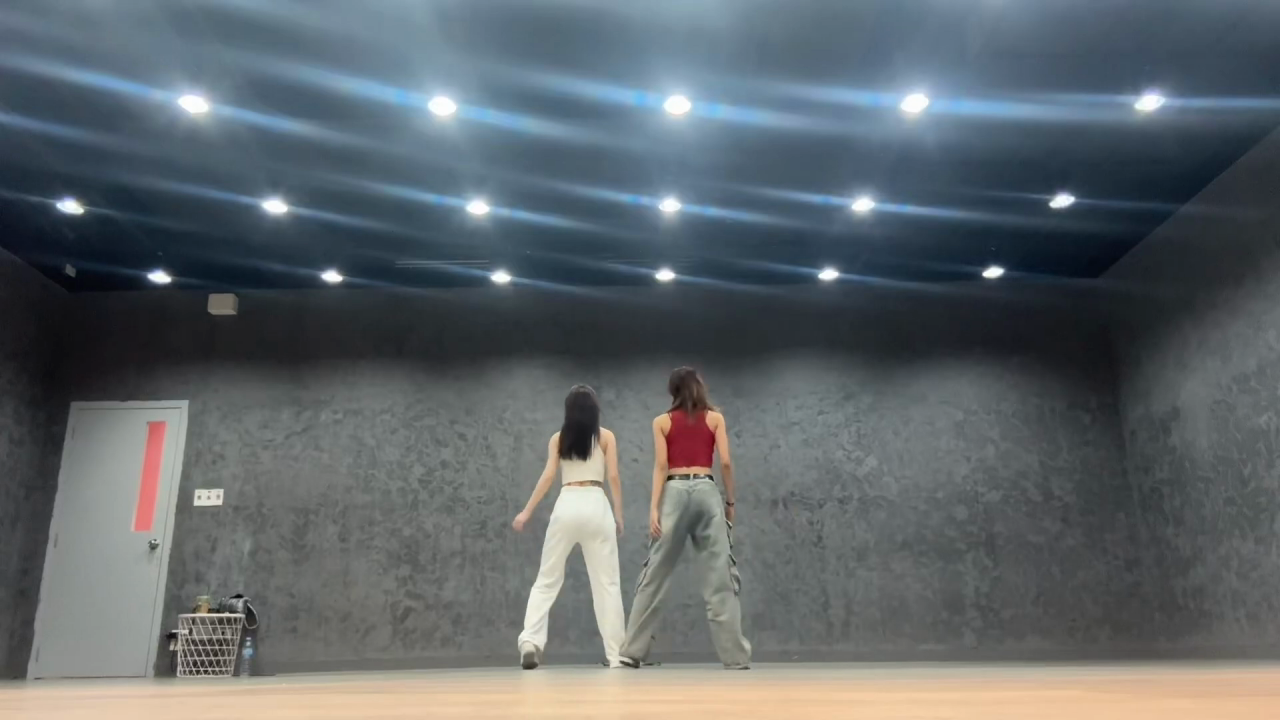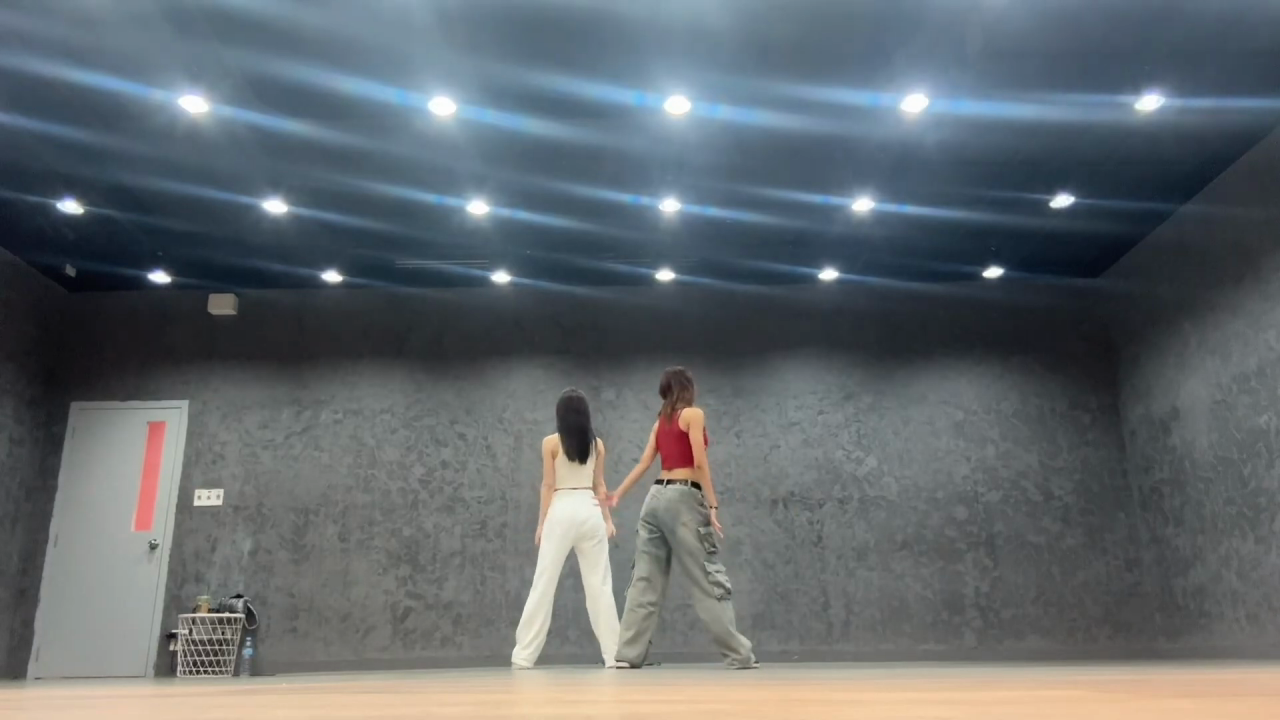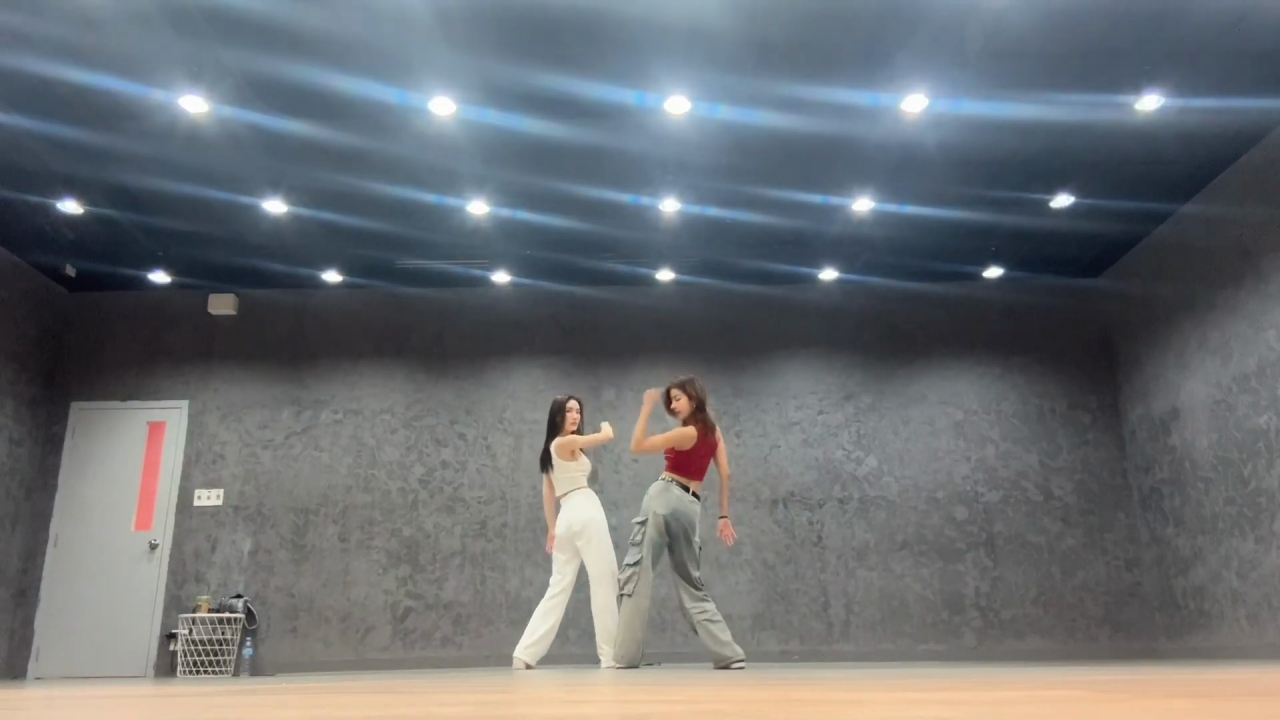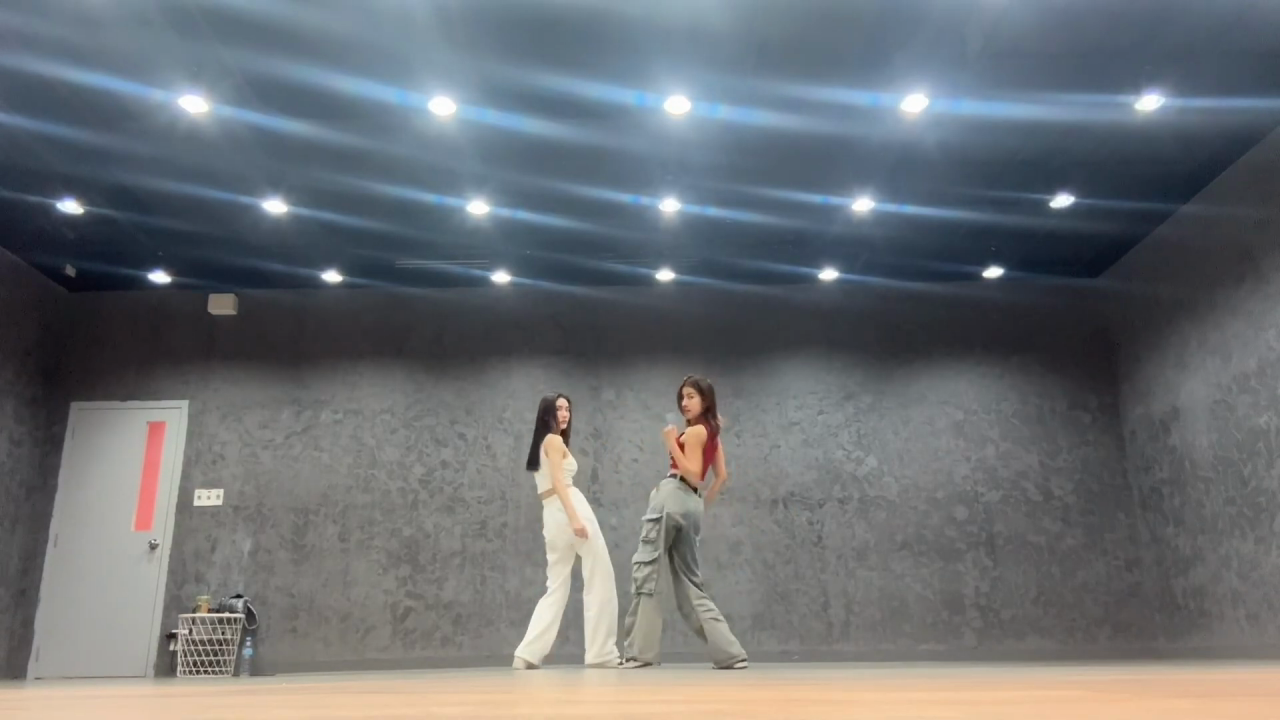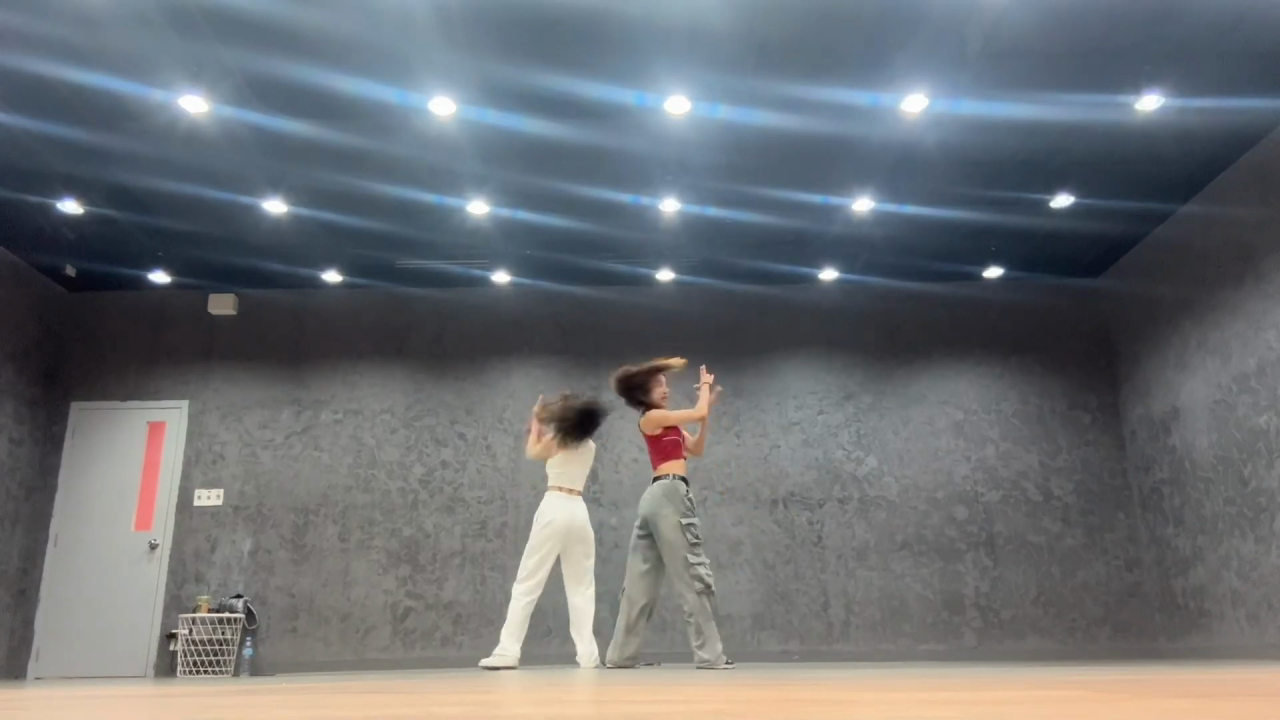
dt=1s
person 1, frame 1
left shoulder: (662, 422)
right shoulder: (715, 418)
left elbow: (661, 467)
right elbow: (725, 462)
left wrist: (654, 509)
right wrist: (730, 501)
left hip: (675, 493)
right hip: (707, 492)
left knee: (655, 574)
right knee: (720, 576)
left ankle: (632, 650)
right ankle: (734, 656)
person 1, frame 2
left shoulder: (661, 421)
right shoulder: (693, 414)
left elbow: (645, 462)
right elbow: (699, 463)
left wrist: (618, 493)
right wrist: (712, 506)
left hip: (655, 498)
right hip: (683, 499)
left knee: (645, 581)
right knee: (708, 579)
left ankle: (628, 654)
right ankle: (739, 655)
person 1, frame 3
left shoulder: (686, 433)
right shoulder: (712, 431)
left elbow: (636, 447)
right elbow: (725, 474)
left wrist: (647, 407)
right wrist: (724, 516)
left hip: (664, 498)
right hip: (689, 507)
left knee: (637, 575)
right knee: (692, 585)
left ankle: (626, 656)
right ankle: (729, 654)
person 1, frame 4
left shoulder: (696, 431)
right shoulder: (711, 433)
left elbow: (693, 473)
right elbow: (722, 476)
left wrist: (672, 444)
left hip: (672, 495)
right hip: (692, 504)
left knee: (647, 572)
right knee: (691, 585)
left ankle: (640, 652)
right ankle: (730, 654)
person 1, frame 5
left shoulder: (662, 421)
right shoulder: (652, 417)
left elbow: (695, 449)
right elbow: (701, 413)
left wrist: (706, 398)
right wrist: (706, 387)
left hip: (655, 496)
right hip: (670, 493)
left knee: (640, 579)
right knee: (693, 573)
left ankle: (621, 654)
right ankle: (709, 654)
person 2, frame 1
left shoulder: (559, 438)
right shoulder: (606, 436)
left elbow: (548, 476)
right elbow: (613, 477)
left wrist: (527, 512)
right wrist: (618, 515)
left hip: (567, 505)
right hip: (596, 505)
left knee: (547, 580)
right knee: (607, 583)
left ankle: (531, 642)
right ankle: (617, 654)
person 2, frame 2
left shoulder: (551, 442)
right shoulder: (596, 443)
left elbow: (548, 484)
right elbow: (599, 484)
left wrist: (542, 523)
right wrist: (608, 519)
left hip: (561, 511)
right hip: (589, 511)
left knee: (544, 584)
right knee: (599, 585)
left ankle: (524, 656)
right ankle: (614, 654)
person 2, frame 3
left shoulder: (552, 450)
right shoulder: (564, 442)
left elbow: (547, 493)
right elbow: (607, 436)
left wrist: (551, 531)
right wrist: (604, 424)
left hip: (566, 518)
right hip: (585, 512)
left knee: (558, 589)
right knee: (603, 584)
left ankle: (524, 654)
right ankle: (611, 656)
person 2, frame 4
left shoulder: (540, 445)
right shoulder: (554, 440)
right elbow: (558, 480)
right wrist: (574, 517)
left hip: (554, 517)
right hip: (571, 512)
left knee: (556, 589)
right knee: (600, 582)
left ankle: (527, 653)
right ankle: (601, 652)
person 2, frame 5
left shoulder: (556, 439)
right shoulder: (588, 446)
left elbow: (533, 452)
left wrist: (535, 422)
right wrist: (541, 422)
left hip: (553, 510)
right hip: (578, 513)
left knee: (526, 586)
right knee: (582, 589)
left ankle: (506, 651)
right ankle: (588, 656)
